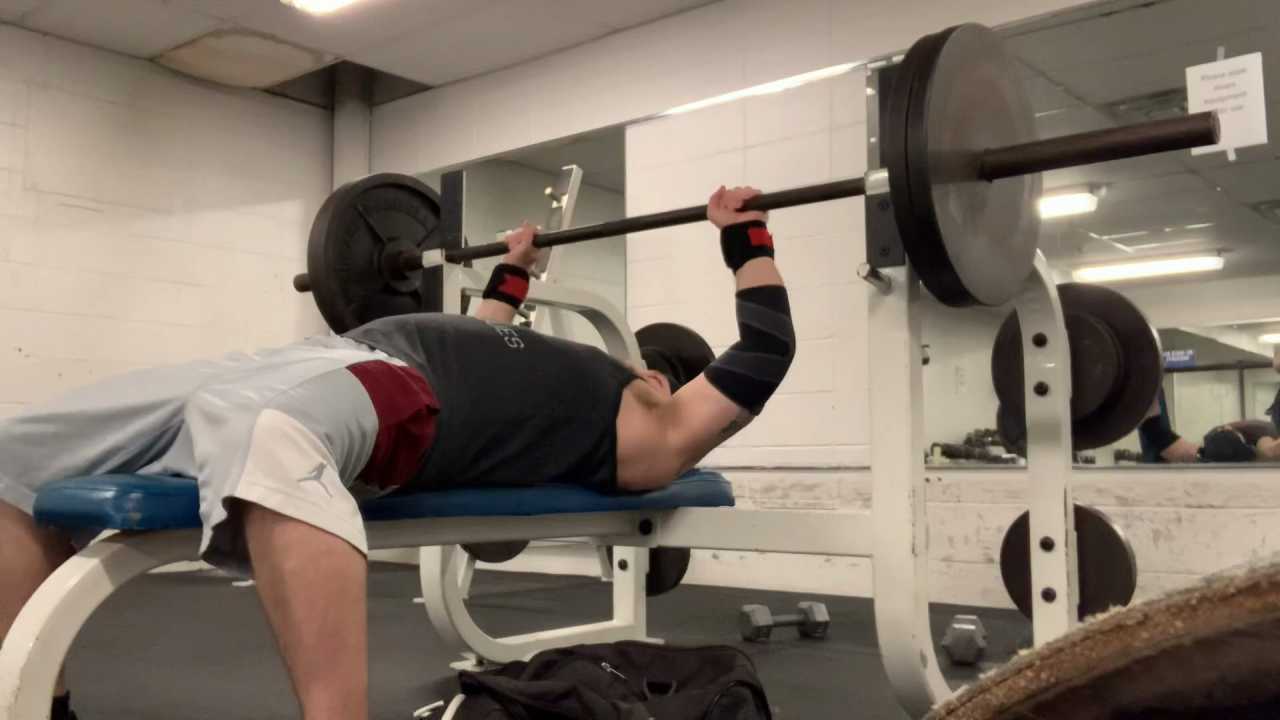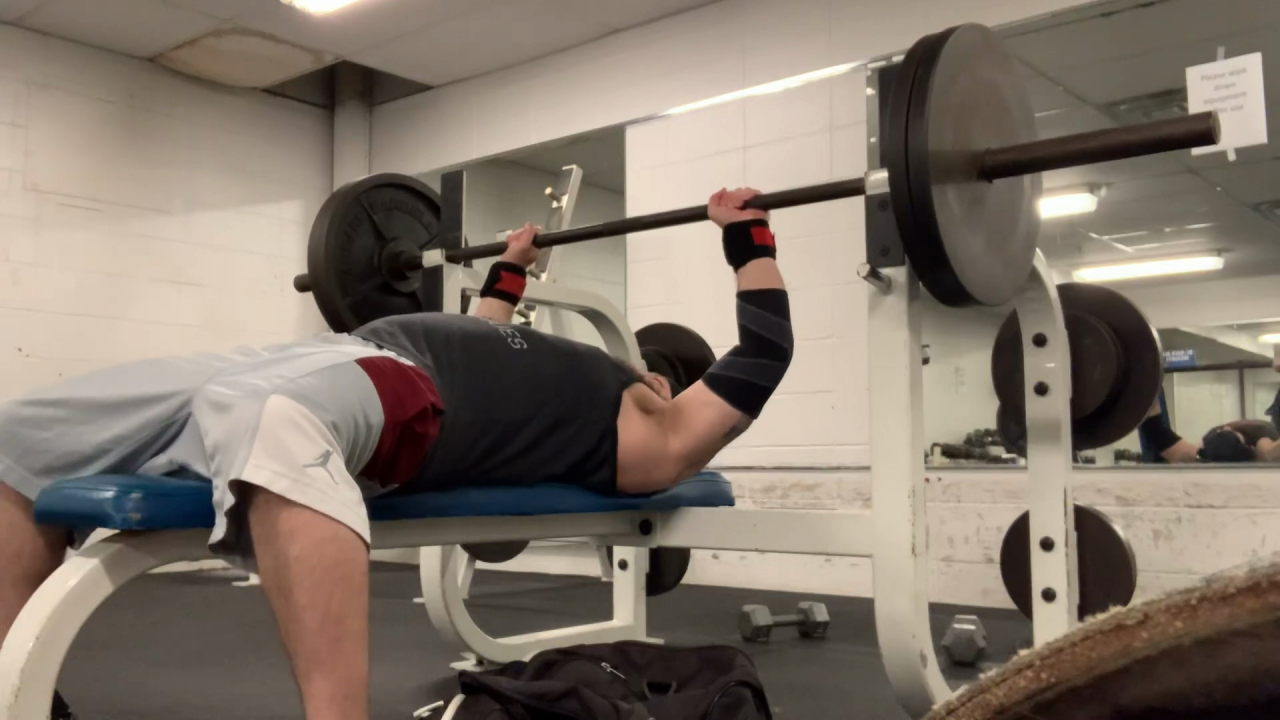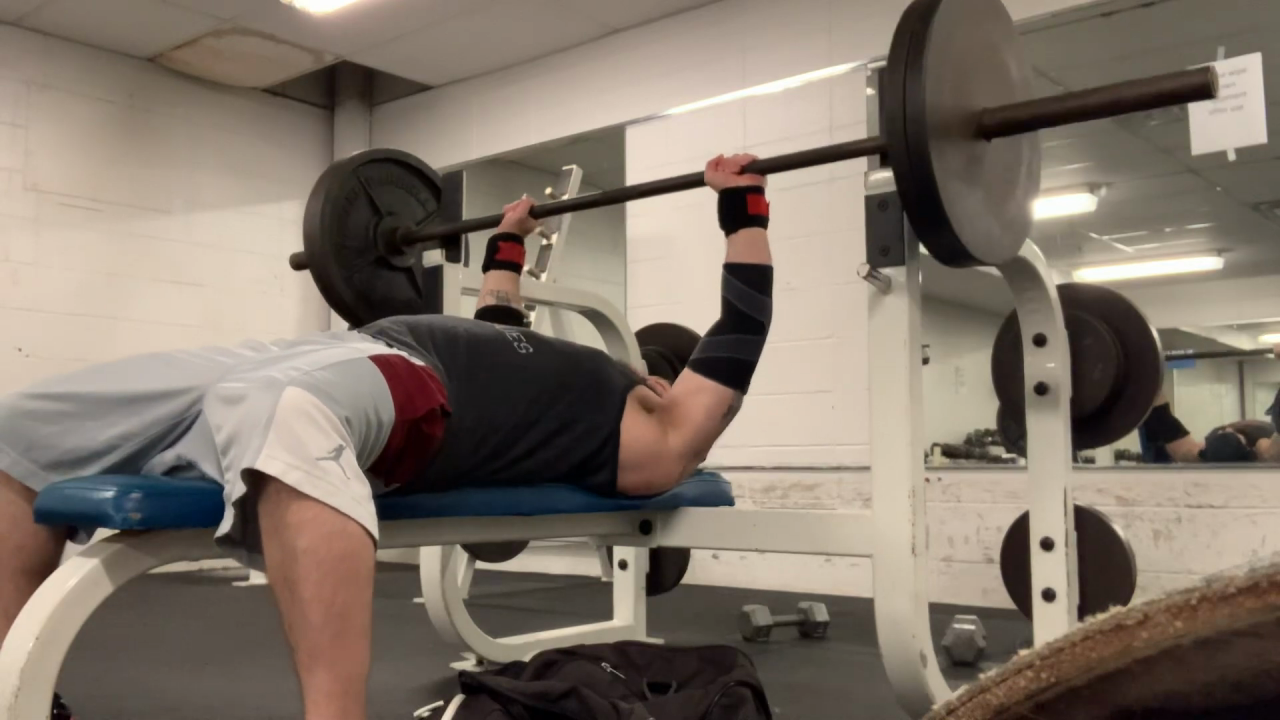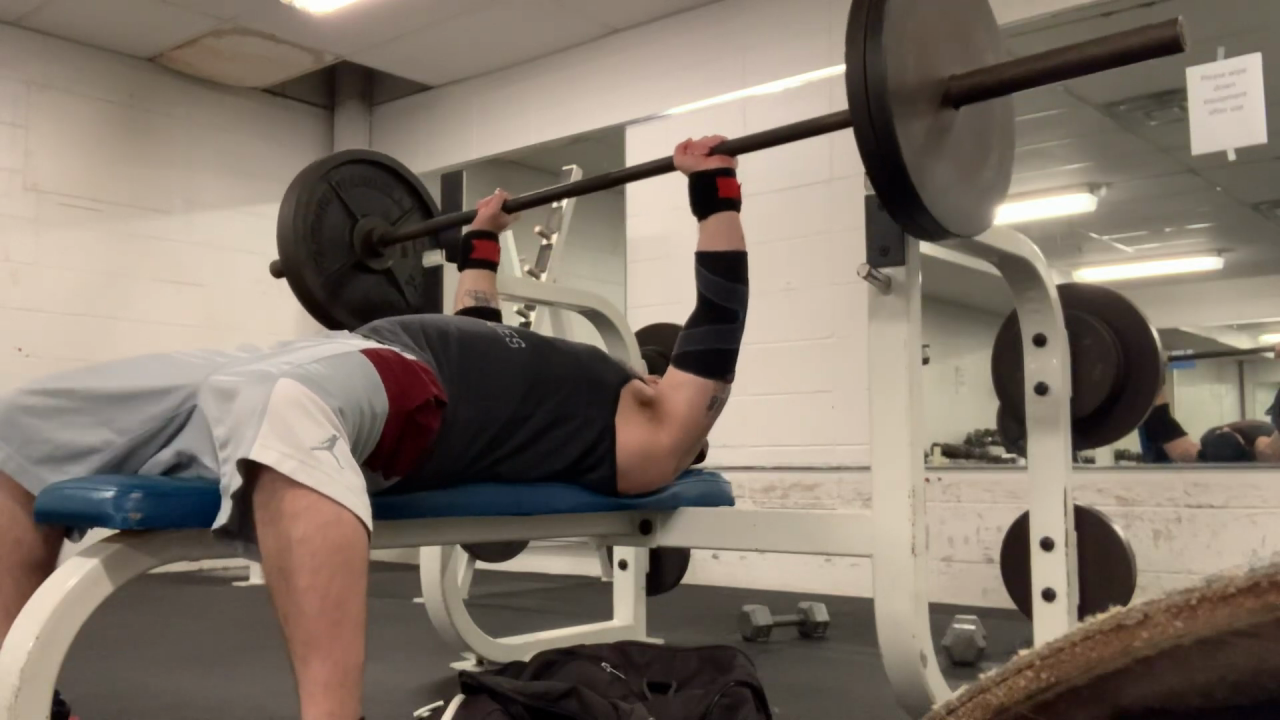
dt=1s
person 1, frame 1
left shoulder: (653, 437)
right shoulder: (583, 388)
left elbow: (764, 354)
right elbow: (483, 357)
left wrist: (746, 234)
right wrist: (512, 272)
left knee: (264, 441)
person 1, frame 2
left shoulder: (654, 441)
right shoulder: (583, 394)
left elbow: (763, 356)
right elbow: (483, 356)
left wrist: (748, 237)
right wrist: (507, 270)
left knee: (267, 428)
person 1, frame 3
left shoulder: (655, 444)
right shoulder: (575, 389)
left elbow: (741, 333)
right elbow: (495, 339)
left wrist: (743, 208)
right wrist: (507, 242)
left knee: (280, 421)
person 1, frame 4
left shoulder: (649, 441)
right shoulder: (576, 391)
left elbow: (718, 326)
right elbow: (476, 331)
left wrist: (715, 191)
right wrist: (481, 239)
left knee: (275, 416)
